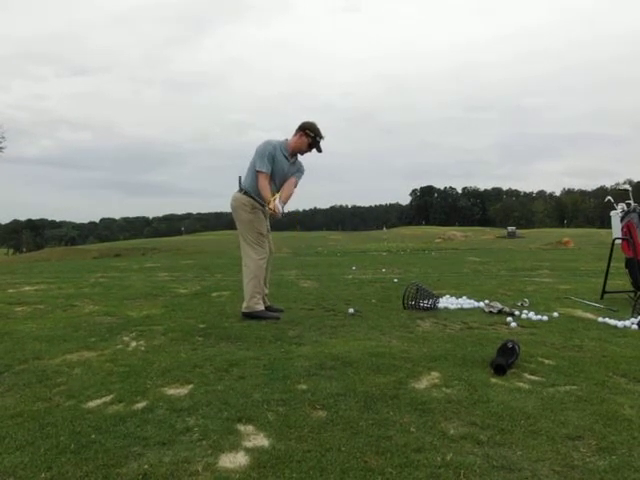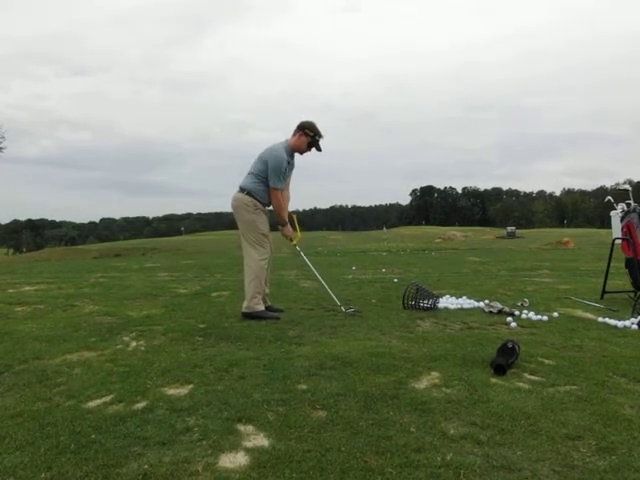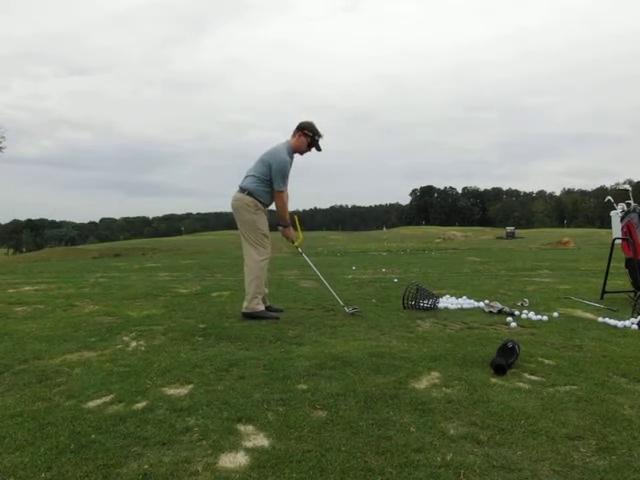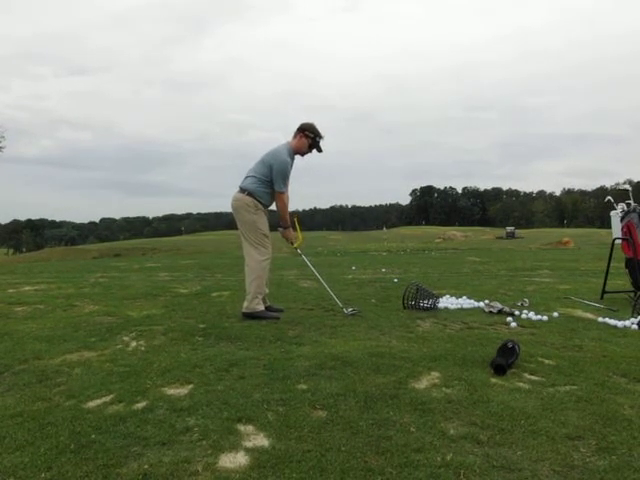
dt=0.4s
person 1, frame 1
left shoulder: (298, 167)
right shoulder: (269, 147)
left elbow: (289, 187)
right elbow: (262, 180)
left wrist: (279, 204)
right wrist: (270, 202)
left hip: (259, 206)
right hip: (247, 202)
left knee: (266, 253)
right knee: (256, 254)
left ankle: (261, 301)
right ankle: (252, 306)
person 1, frame 2
left shoulder: (290, 159)
right shoulder: (277, 155)
left elbow: (285, 191)
right elbow: (275, 194)
left wrist: (286, 220)
right wrist: (284, 224)
left hip: (255, 205)
right hip: (248, 203)
left knee: (264, 253)
right knee: (258, 254)
left ankle: (261, 301)
right ankle: (252, 306)
person 1, frame 3
left shoulder: (285, 154)
right shoulder: (281, 157)
left elbow: (283, 192)
right elbow: (279, 197)
left wrist: (285, 223)
right wrist: (286, 225)
left hip: (251, 203)
right hip: (249, 203)
left knee: (260, 253)
right knee: (259, 254)
left ankle: (260, 301)
right ankle: (252, 306)
person 1, frame 4
left shoulder: (285, 155)
right shoulder: (282, 158)
left elbow: (283, 194)
right elbow: (280, 198)
left wrist: (286, 224)
right wrist: (286, 226)
left hip: (251, 204)
right hip: (249, 203)
left knee: (261, 253)
right knee: (259, 254)
left ankle: (260, 301)
right ankle: (253, 306)
